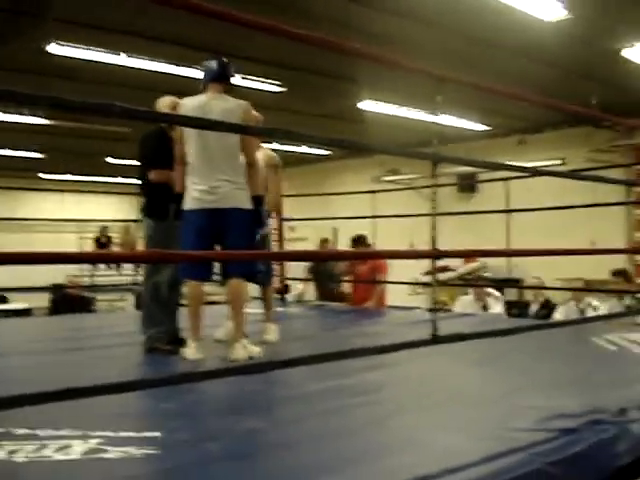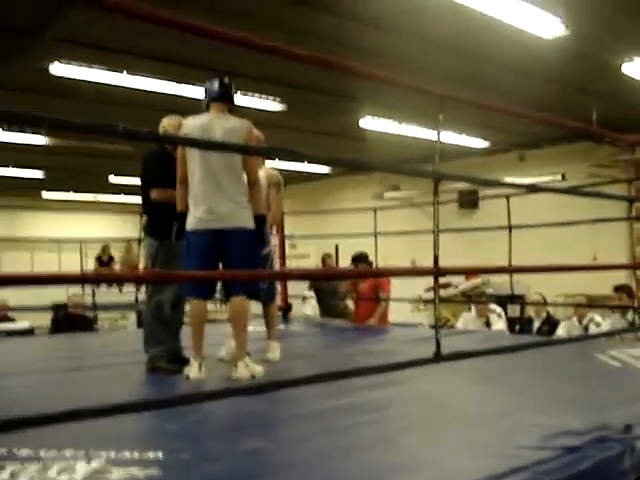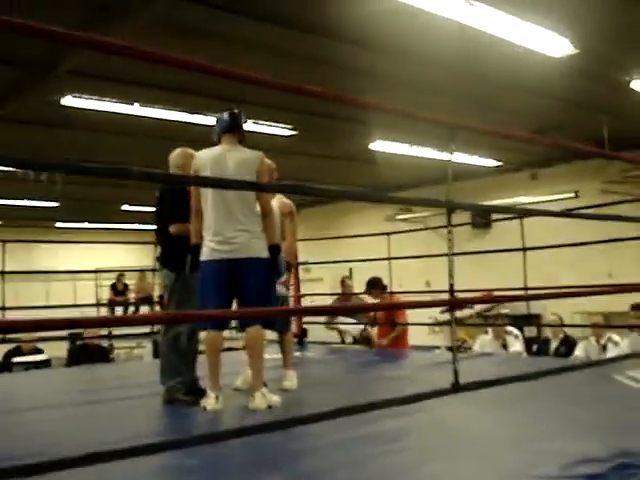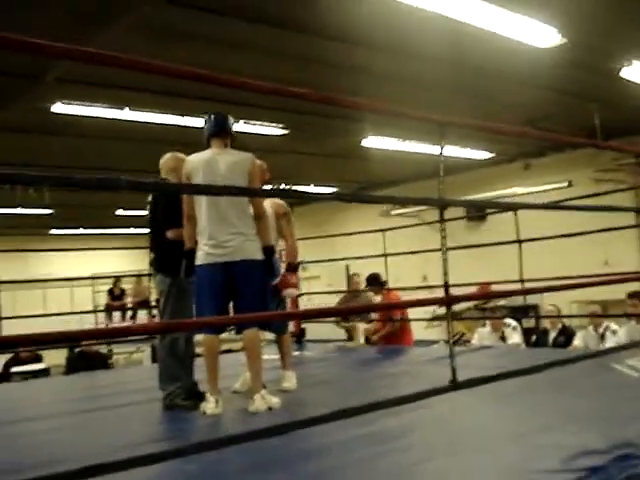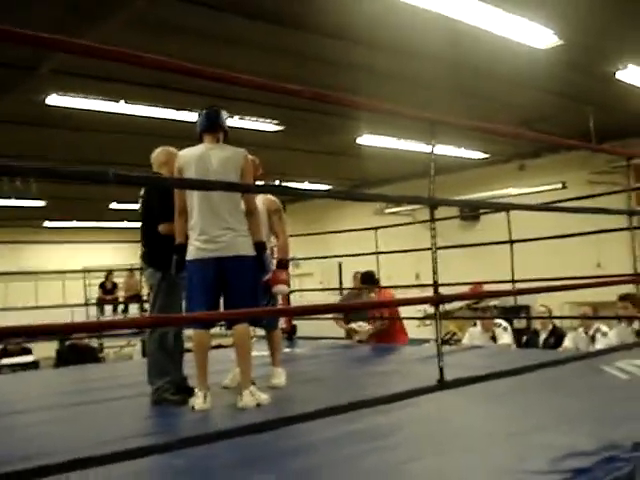
dt=0.2s
person 1, frame 1
left shoulder: (185, 107)
right shoulder: (243, 109)
left elbow: (180, 160)
right elbow: (251, 161)
left wrist: (178, 196)
left hip: (197, 200)
right hip: (235, 201)
left knee: (195, 274)
right knee: (235, 273)
left ankle: (194, 343)
right ankle: (238, 342)
person 1, frame 2
left shoulder: (187, 127)
right shoulder: (245, 129)
left elbow: (182, 179)
right elbow: (253, 181)
left wrist: (180, 215)
left hip: (199, 221)
right hip: (237, 220)
left knee: (198, 294)
right knee: (238, 291)
left ankle: (197, 362)
right ankle: (241, 361)
person 1, frame 3
left shoulder: (199, 160)
right shoulder: (257, 160)
left elbow: (196, 211)
right elbow: (266, 210)
left wrist: (194, 247)
right wrist: (274, 249)
left hip: (213, 252)
right hip: (252, 250)
left knee: (213, 324)
right knee: (253, 321)
left ankle: (213, 393)
right ankle: (258, 391)
person 1, frame 4
left shoulder: (191, 165)
right shoulder: (247, 162)
left elbow: (188, 216)
right elbow: (259, 212)
left wrist: (189, 252)
right wrist: (269, 250)
left hip: (208, 255)
right hip: (246, 252)
left knee: (211, 327)
right knee: (250, 323)
left ankle: (213, 397)
right ankle: (257, 392)
person 1, frame 5
left shoulder: (183, 159)
right shoulder: (240, 157)
left elbow: (180, 211)
right elbow: (251, 208)
left wrist: (179, 248)
right wrist: (260, 246)
left hip: (199, 251)
right hip: (238, 248)
left knee: (201, 322)
right knee: (240, 319)
left ankle: (202, 392)
right ankle: (246, 389)
person 2, frame 1
left shoulder: (174, 141)
right shoulder: (154, 137)
right elbow: (155, 174)
left hip: (175, 213)
right hip: (161, 214)
left knee: (173, 277)
right knee: (159, 276)
left ankle: (168, 331)
right ankle: (155, 336)
person 2, frame 2
left shoulder: (174, 159)
right shoulder: (157, 156)
right elbow: (157, 193)
left hip: (176, 233)
right hip: (162, 233)
left knee: (175, 295)
right knee: (161, 294)
left ankle: (171, 350)
right ankle: (157, 355)
person 2, frame 3
left shoulder: (180, 191)
right shoulder: (174, 189)
right elbow: (176, 227)
left hip: (186, 264)
right hip: (178, 265)
left knee: (189, 326)
right knee: (177, 326)
left ankle: (187, 382)
right ankle: (173, 387)
person 2, frame 4
left shoulder: (167, 194)
right shoulder: (167, 193)
right elbow: (173, 232)
left hip: (177, 268)
right hip: (172, 269)
left knee: (183, 330)
right knee: (174, 331)
left ankle: (185, 386)
right ankle: (173, 392)
person 2, frame 5
left shoulder: (159, 189)
right shoulder: (160, 187)
right elbow: (165, 226)
left hip: (167, 262)
right hip: (163, 264)
left knee: (172, 325)
right knee: (163, 325)
left ankle: (174, 381)
right ankle: (161, 387)
person 3, frame 1
left shoulder: (268, 157)
left elbow: (274, 193)
left wrist: (261, 216)
left hip: (257, 221)
left knee: (263, 276)
left ankle: (270, 323)
right ankle: (234, 321)
person 3, frame 2
left shoulder: (271, 176)
left elbow: (276, 211)
left wrist: (261, 233)
left hip: (259, 243)
left knee: (267, 295)
left ankle: (272, 342)
right ankle: (236, 340)
person 3, frame 3
left shoulder: (284, 205)
left elbow: (290, 241)
left wrist: (286, 271)
left knee: (282, 324)
left ankle: (289, 370)
right ankle: (252, 370)
person 3, frame 4
left shoulder: (277, 206)
left elbow: (289, 240)
left wrist: (291, 271)
left hip: (270, 275)
left knee: (279, 325)
left ankle: (287, 371)
right ankle: (251, 372)
person 3, frame 5
left shoulder: (269, 202)
left elbow: (281, 237)
left wrist: (282, 269)
left knee: (269, 322)
left ankle: (277, 367)
right ankle: (241, 368)
